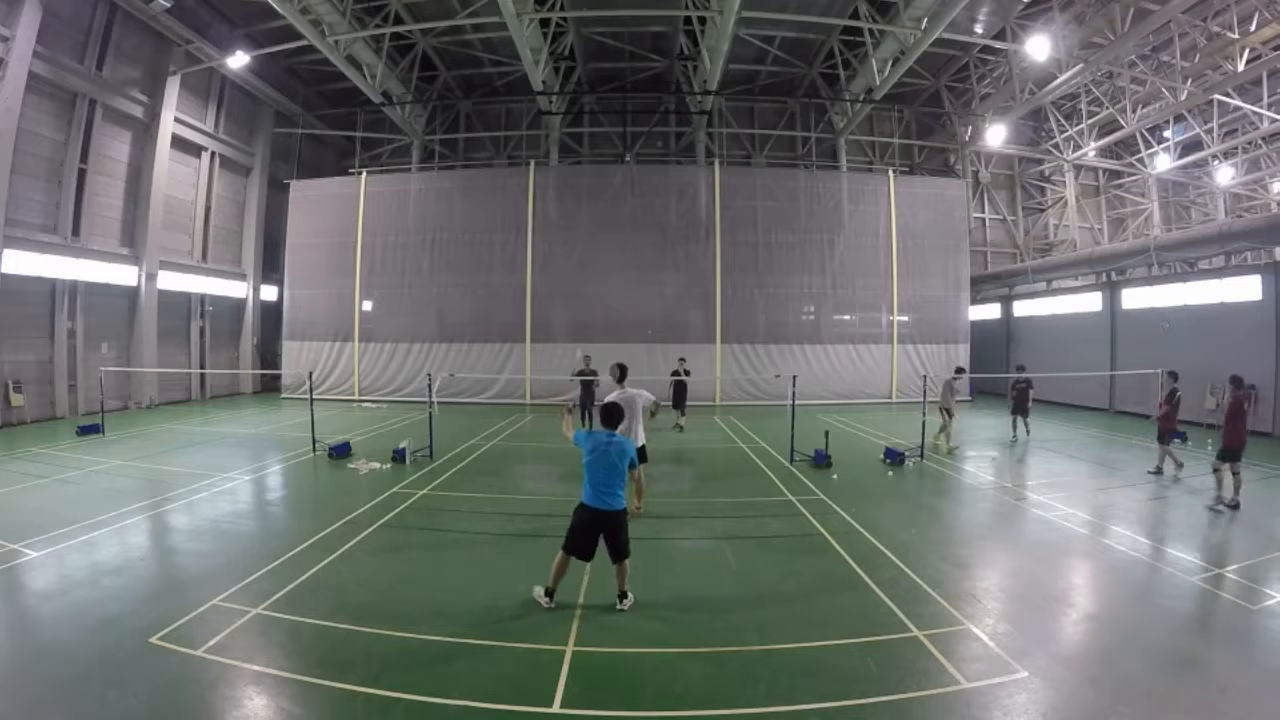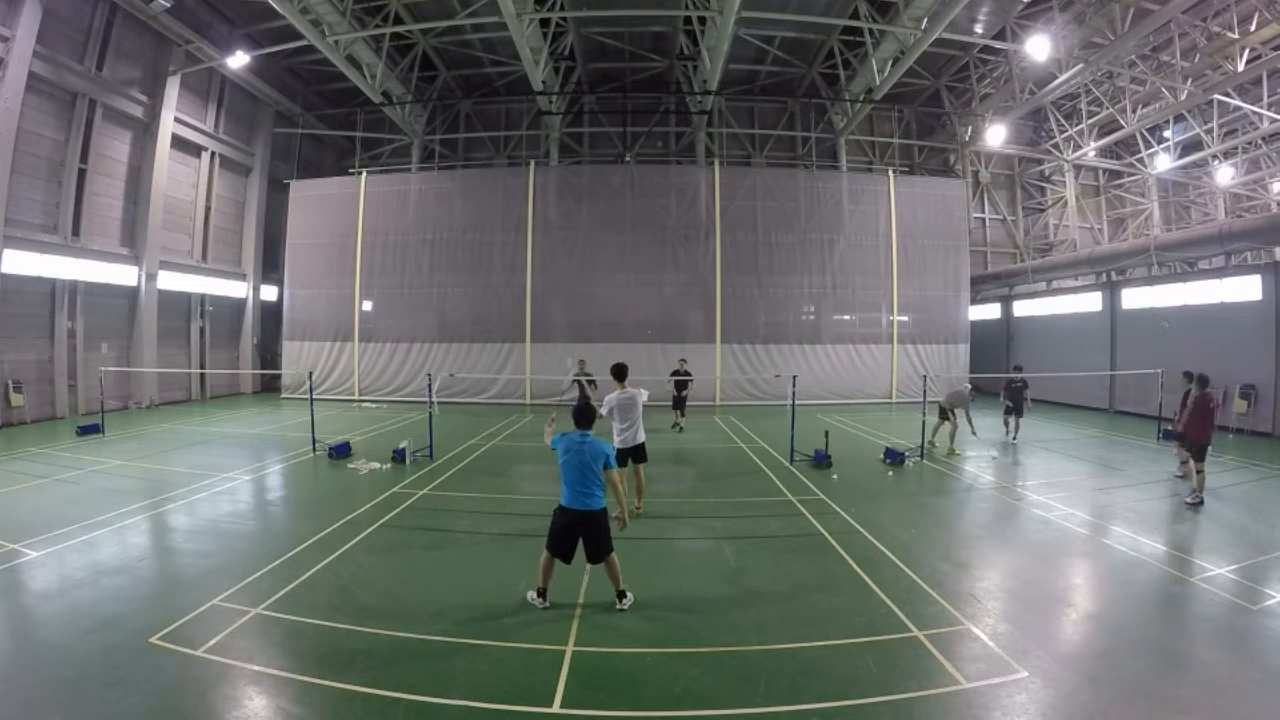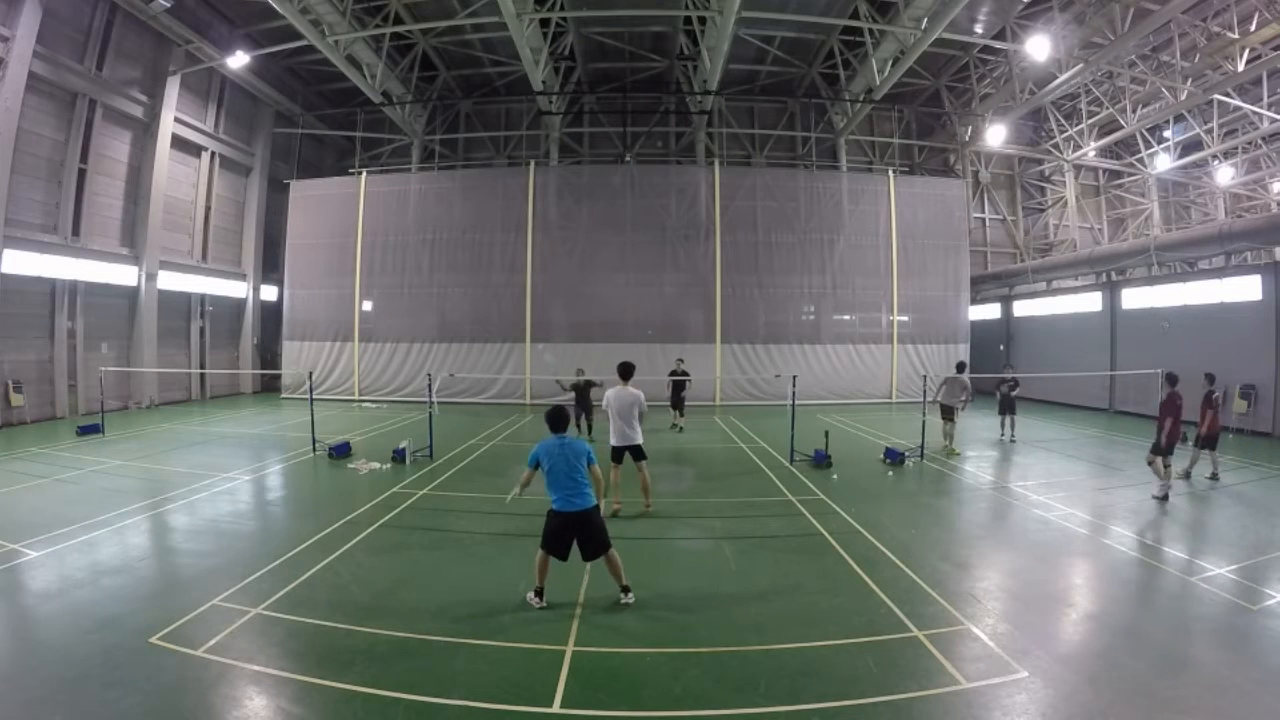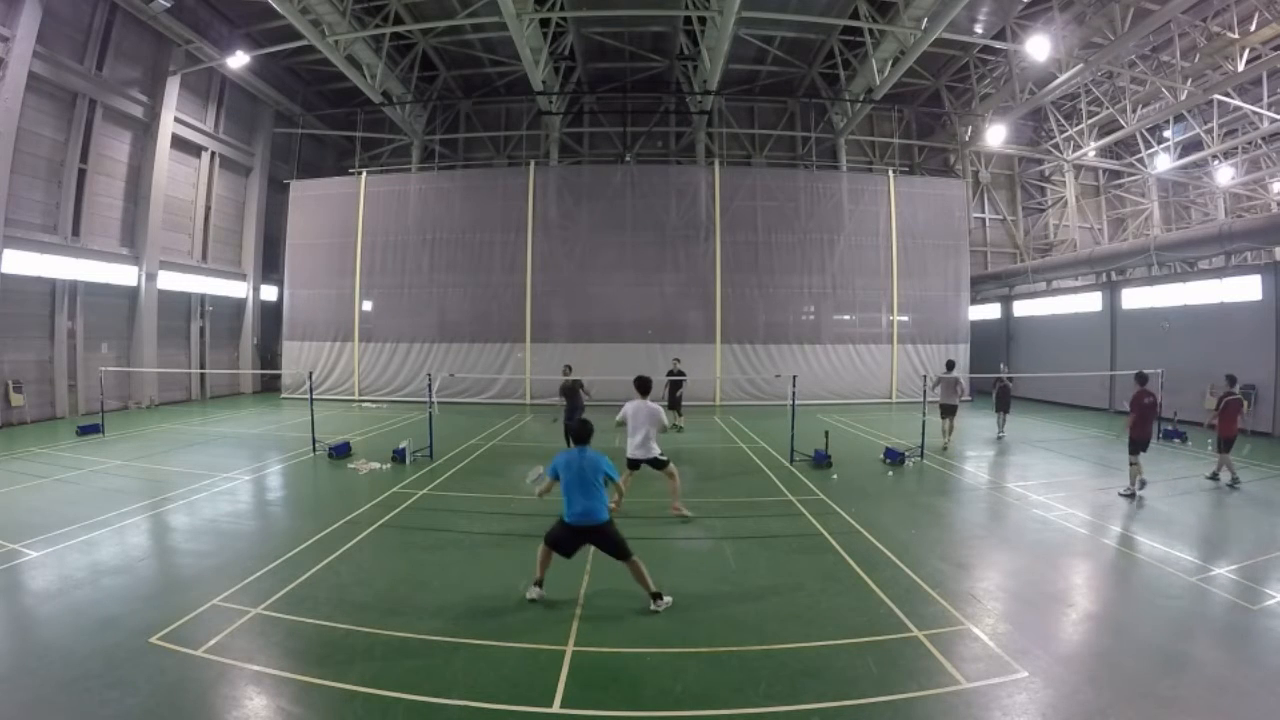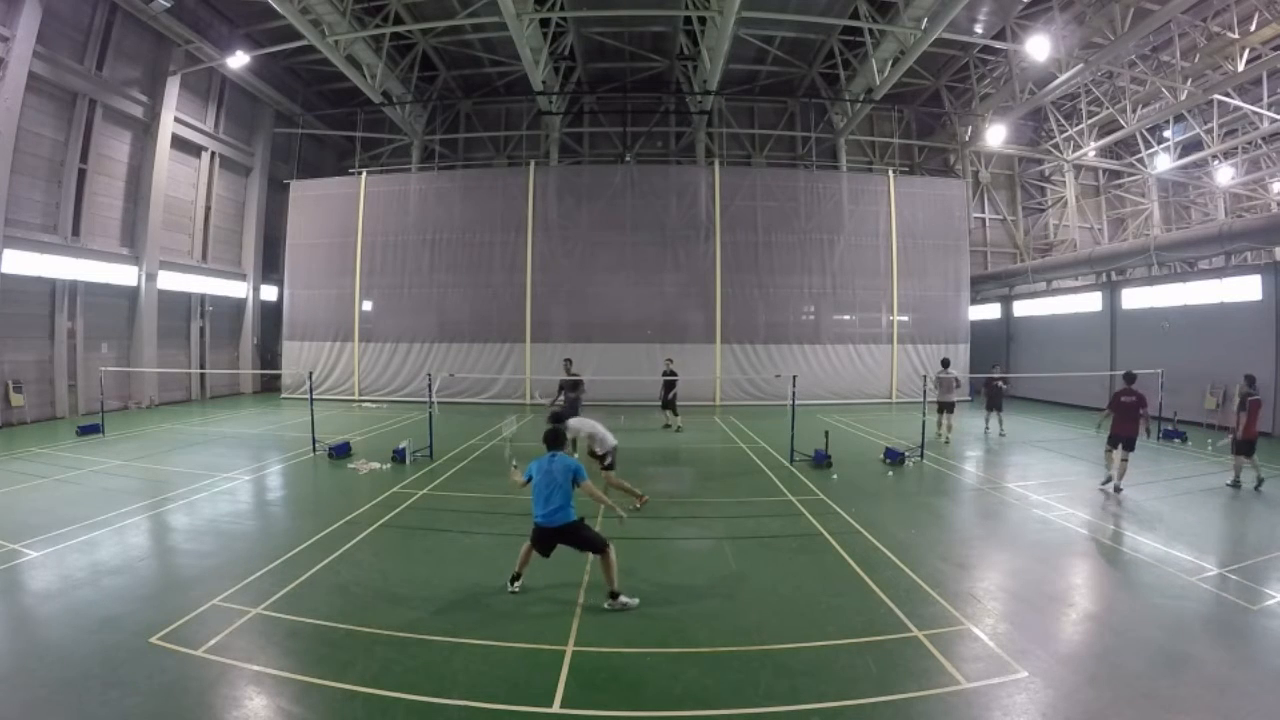
dt=0.5s
person 1, frame 1
left shoulder: (588, 438)
right shoulder: (628, 446)
left elbow: (566, 431)
right elbow: (633, 475)
left wrist: (567, 414)
left hip: (589, 509)
right hip: (616, 510)
left knee: (567, 552)
right knee: (621, 555)
left ankle: (548, 594)
right ankle: (623, 596)
person 1, frame 2
left shoulder: (563, 441)
right shoulder: (603, 447)
left elbow: (547, 439)
right elbow: (614, 482)
left wrist: (549, 425)
right wrist: (623, 511)
left hip: (567, 510)
right hip: (595, 511)
left knee: (550, 552)
right knee: (607, 555)
left ankle: (541, 595)
right ankle: (621, 596)
person 1, frame 3
left shoulder: (540, 449)
right shoulder: (582, 446)
left elbow: (526, 481)
right elbow: (598, 478)
left wrist: (519, 489)
right wrist: (597, 501)
left hip: (560, 512)
right hip: (588, 509)
left knee: (545, 551)
right knee: (607, 551)
left ankle: (538, 594)
right ankle: (625, 591)
person 1, frame 4
left shoulder: (560, 459)
right shoulder: (602, 460)
left elbow: (545, 489)
right elbow: (620, 490)
left wrist: (538, 491)
left hip: (571, 523)
right hip: (600, 522)
left knee: (547, 544)
right knee: (630, 559)
left ankle: (537, 587)
right ankle: (656, 598)
person 1, frame 5
left shoulder: (536, 464)
right shoulder: (572, 464)
left elbow: (520, 481)
right elbow: (591, 492)
left wrist: (514, 474)
right wrist: (616, 509)
left hip: (542, 524)
right hip: (568, 524)
left knee: (532, 543)
right knee: (606, 550)
left ankle: (515, 579)
right ankle: (614, 597)
